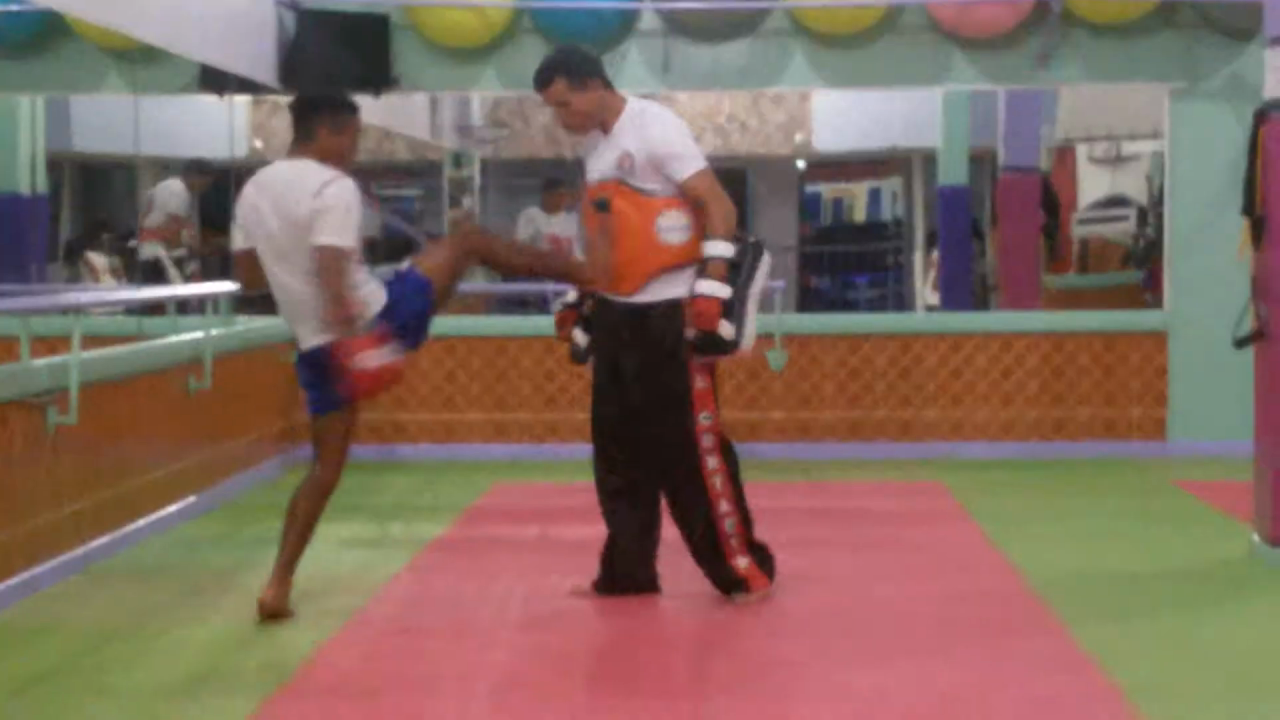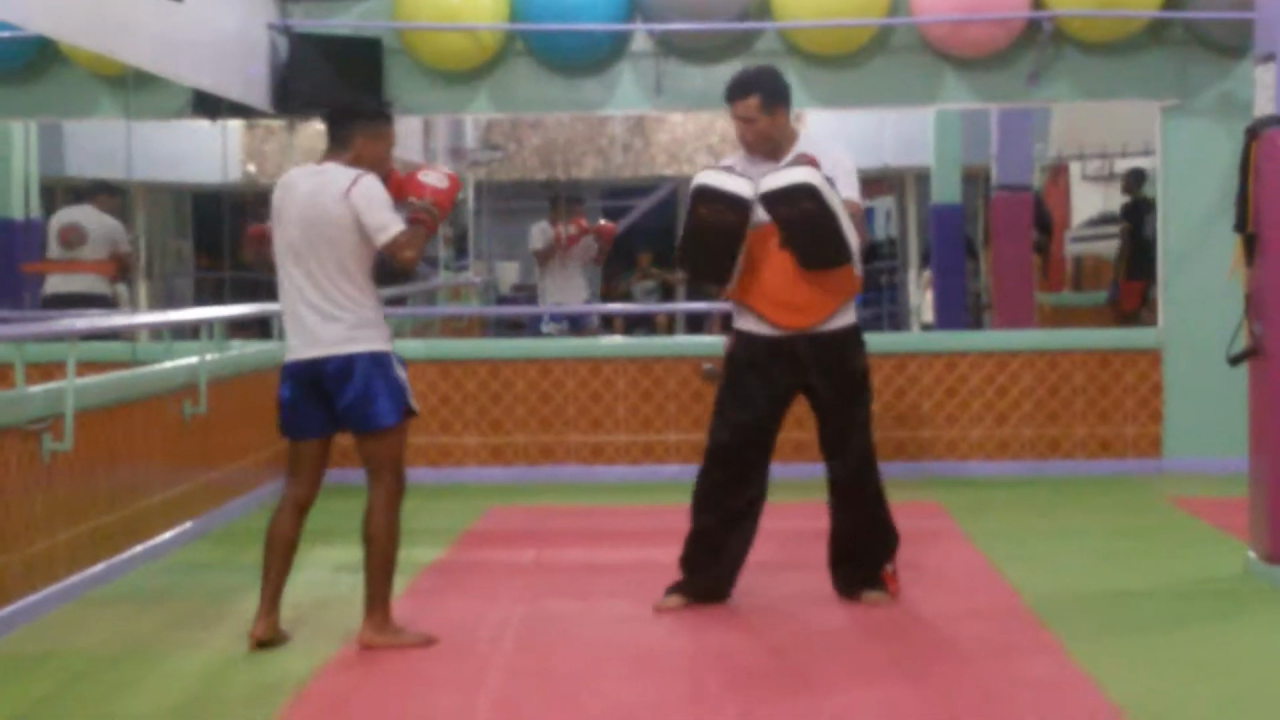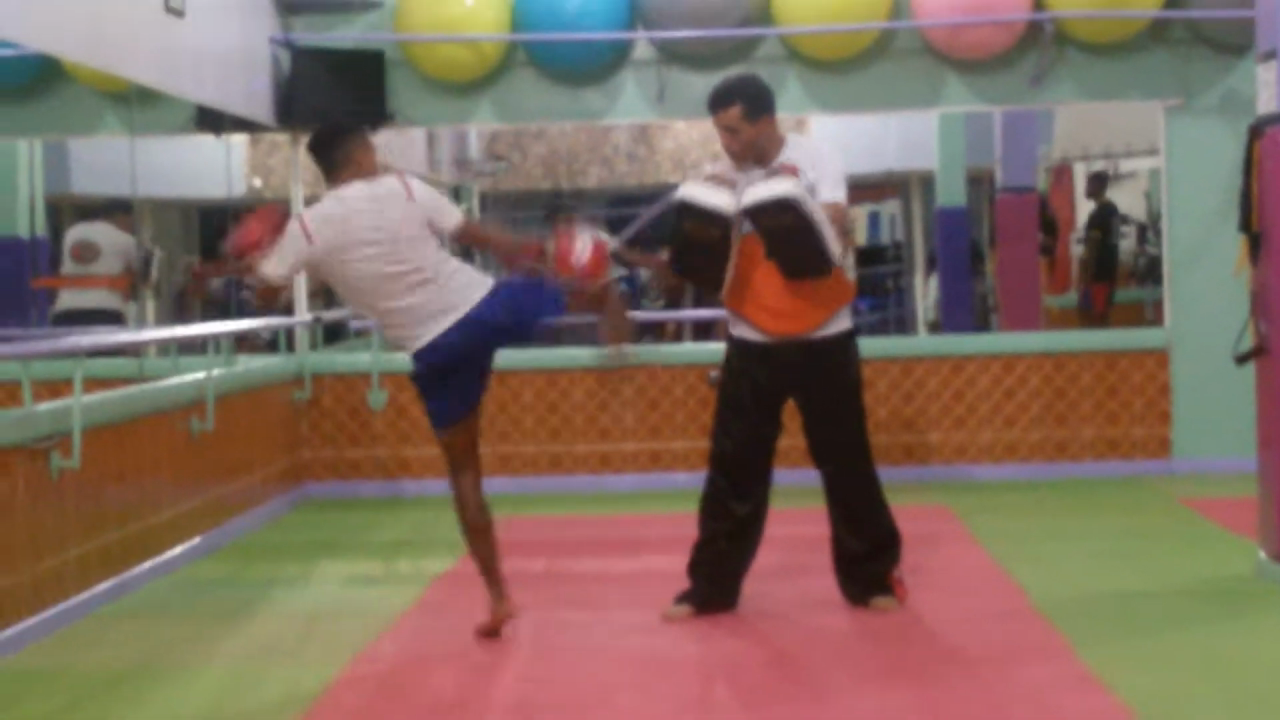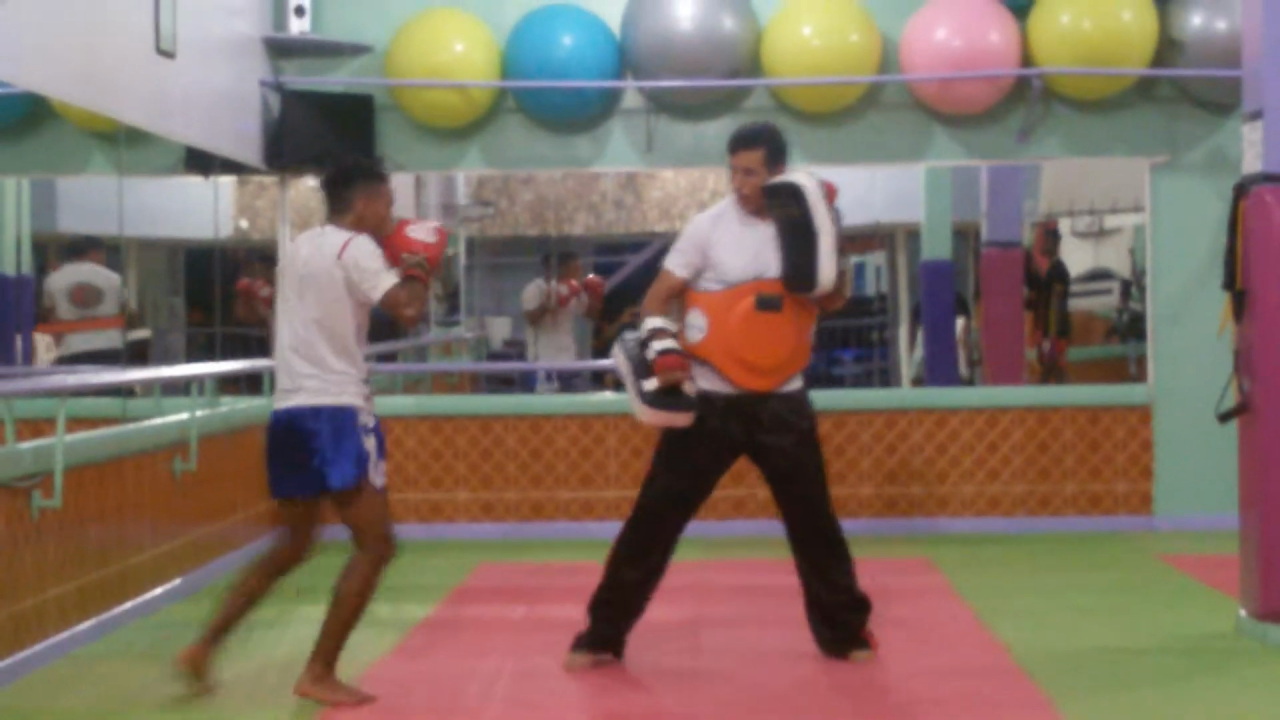
dt=0.7s
person 1, frame 1
left shoulder: (655, 127)
right shoulder: (591, 143)
left elbow: (718, 203)
left wrist: (713, 286)
right wrist: (579, 299)
left hip: (669, 310)
right hip: (617, 312)
left knee: (690, 434)
right knee: (616, 440)
left ankle: (741, 566)
right ankle: (627, 571)
person 1, frame 2
left shoulder: (828, 162)
right shoulder: (729, 173)
left elbow: (854, 244)
left hip: (831, 336)
right hip: (758, 339)
left knee: (852, 460)
right knee: (730, 458)
left ankle: (865, 571)
right ankle: (703, 577)
person 1, frame 3
left shoulder: (816, 162)
right shoulder: (722, 180)
left elbow: (837, 241)
left hip: (823, 341)
right hip: (753, 345)
left knee: (846, 462)
right knee: (734, 467)
left ankle: (871, 576)
right ankle: (712, 586)
person 1, frame 4
right shoulder: (709, 224)
left elbow: (833, 298)
right elbow: (658, 296)
right wrist: (664, 349)
left hip: (780, 398)
right hip: (710, 398)
left knee: (813, 516)
right knee: (658, 511)
left ankle: (844, 630)
right ankle: (604, 631)
person 2, frame 1
left shoulder: (252, 188)
right shoulder: (334, 186)
left elbow: (248, 275)
right elbow: (330, 266)
right wrist: (349, 337)
left hip: (317, 348)
right hip: (373, 323)
left knee: (325, 467)
right knee: (467, 240)
left ankle: (278, 586)
right ankle: (579, 269)
person 2, frame 2
left shoulder: (286, 186)
right shoulder: (362, 185)
right elbow: (406, 253)
right wrist: (426, 220)
left hip: (302, 356)
right hip: (360, 352)
left knee: (299, 489)
right knee: (386, 485)
left ankle: (267, 615)
right ankle: (377, 622)
person 2, frame 3
left shoulder: (305, 227)
right shoulder: (403, 190)
left elbow: (263, 289)
right elbow: (482, 238)
left wrist: (253, 249)
right wrist: (548, 254)
left hip: (435, 354)
right hip: (478, 309)
left knee: (464, 474)
left ankle: (496, 599)
person 2, frame 4
left shoulder: (297, 247)
right shoulder: (356, 248)
right elbow: (408, 311)
left wrist: (394, 273)
right wrist: (418, 275)
left hip: (290, 412)
right hip: (336, 413)
left knee: (292, 546)
right knee: (375, 546)
left ankle: (203, 647)
right ankle: (319, 674)
